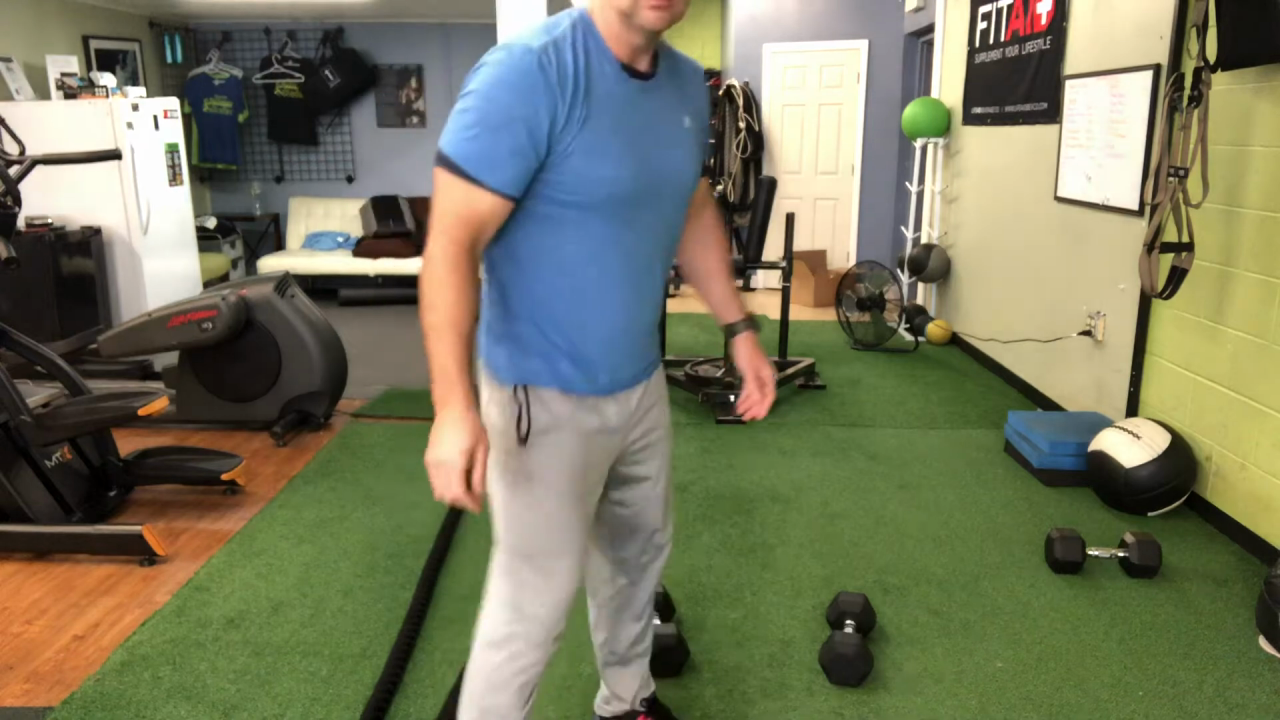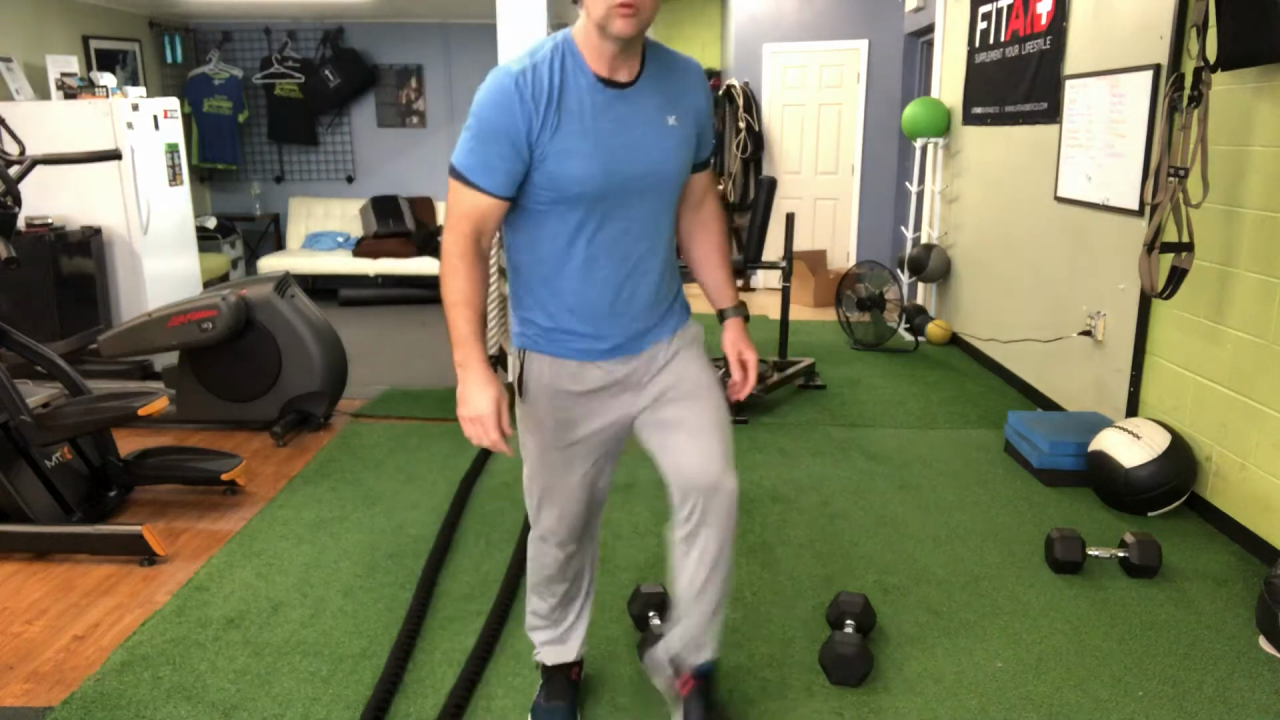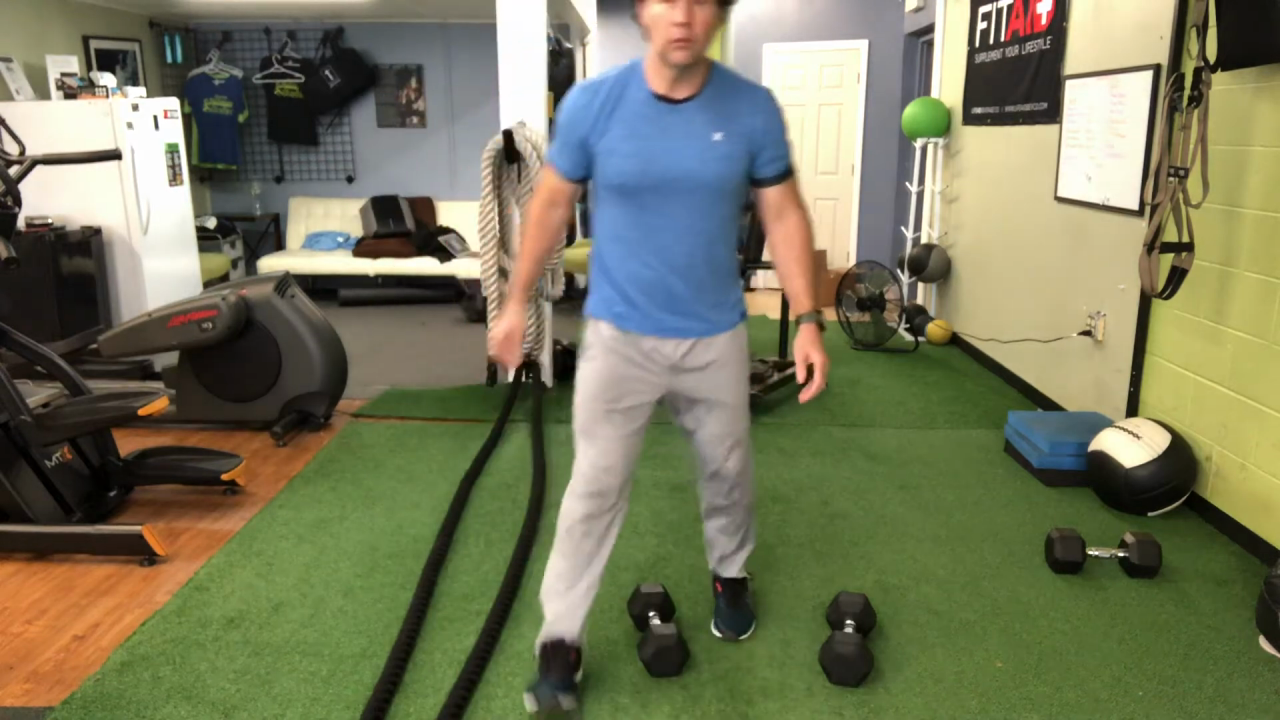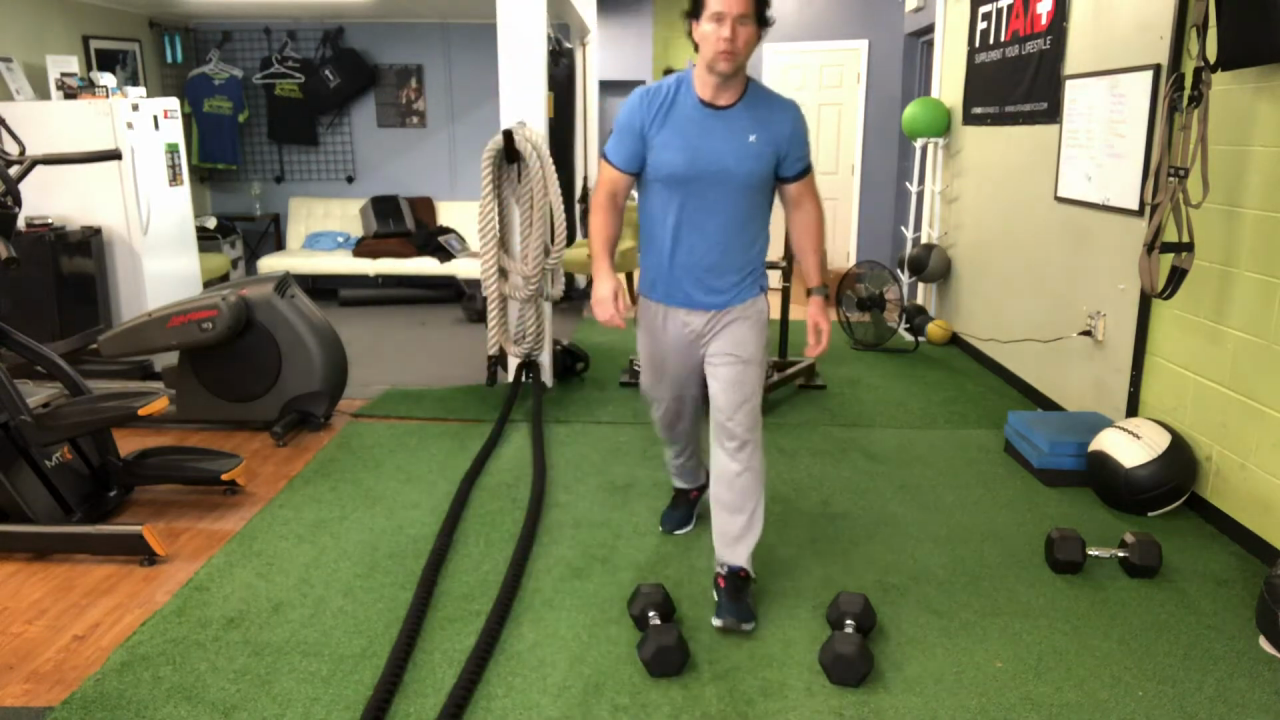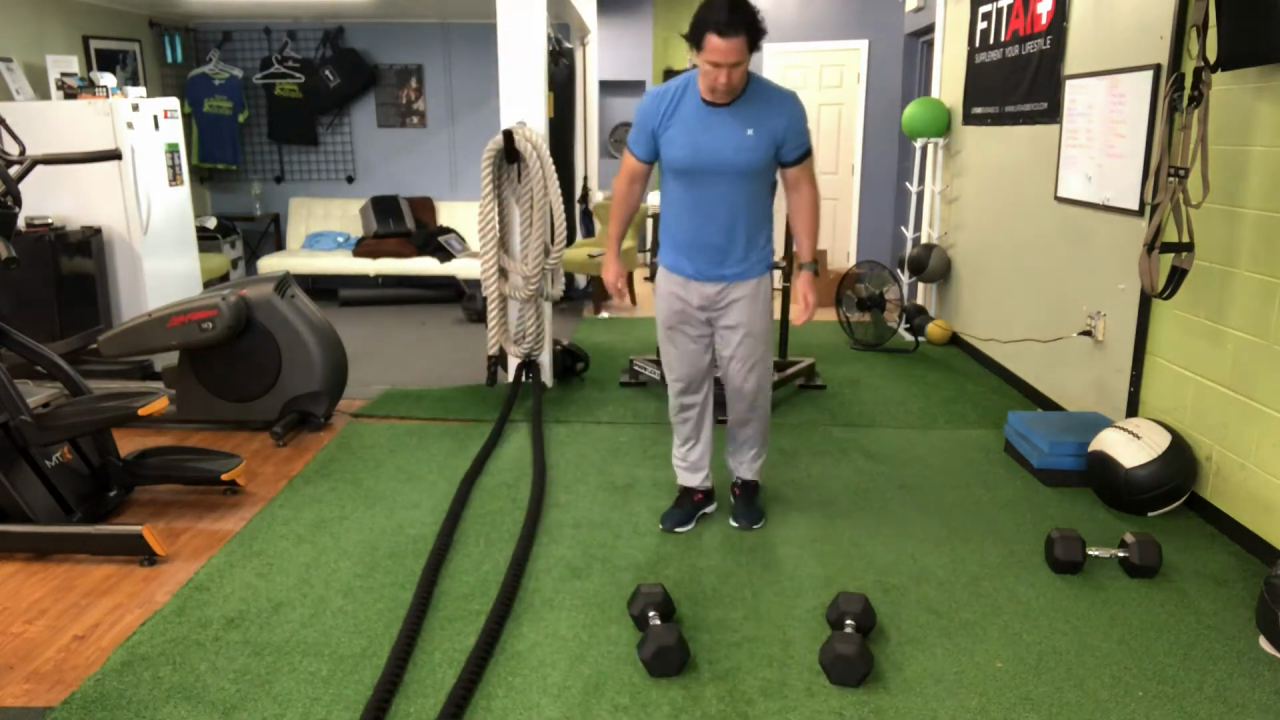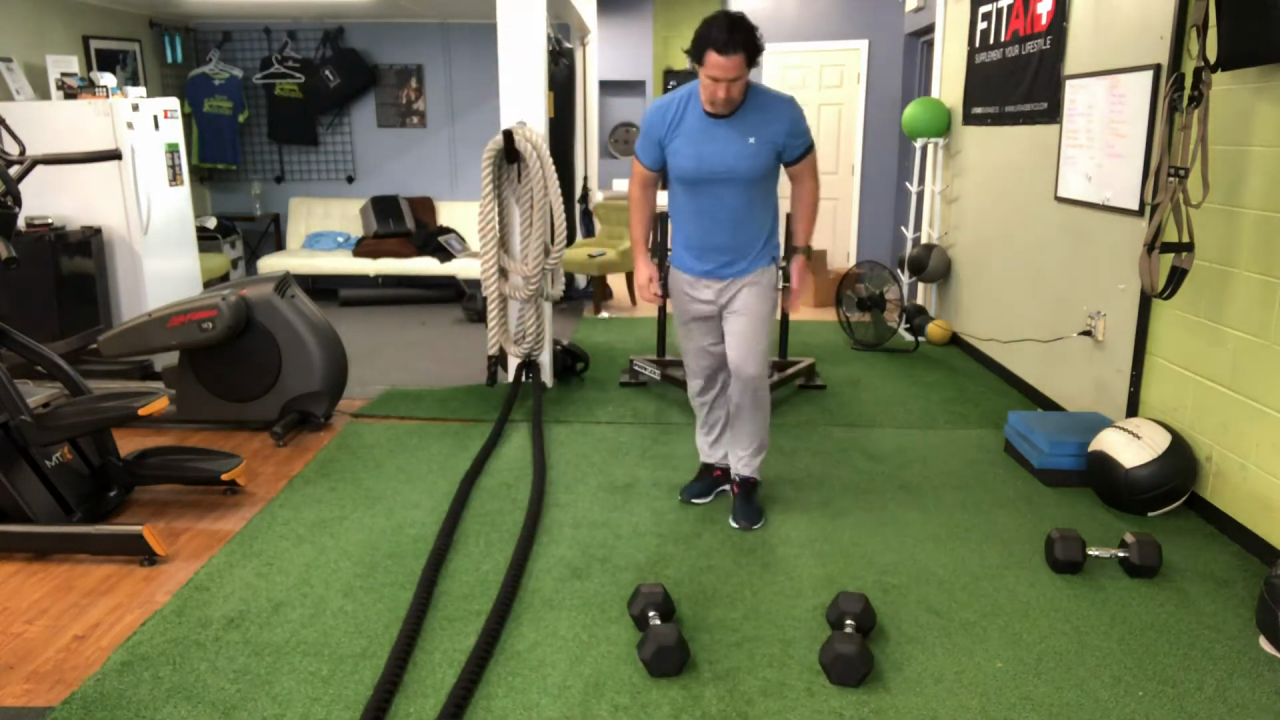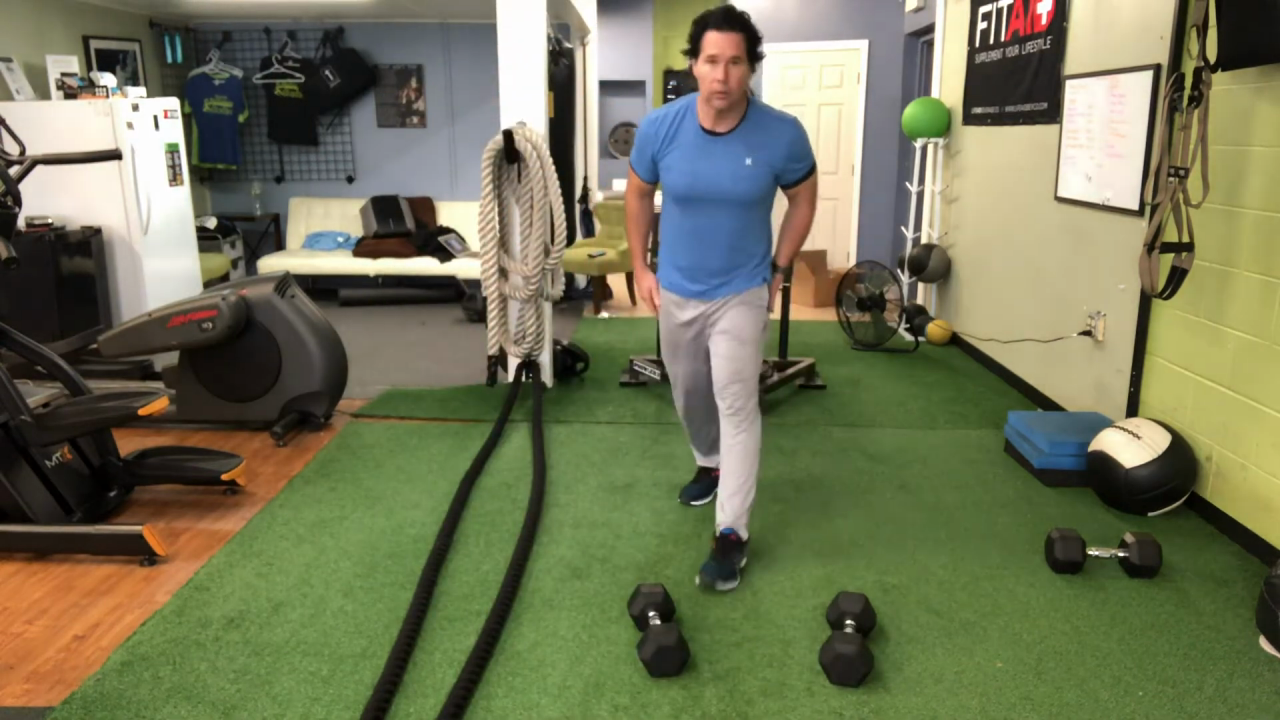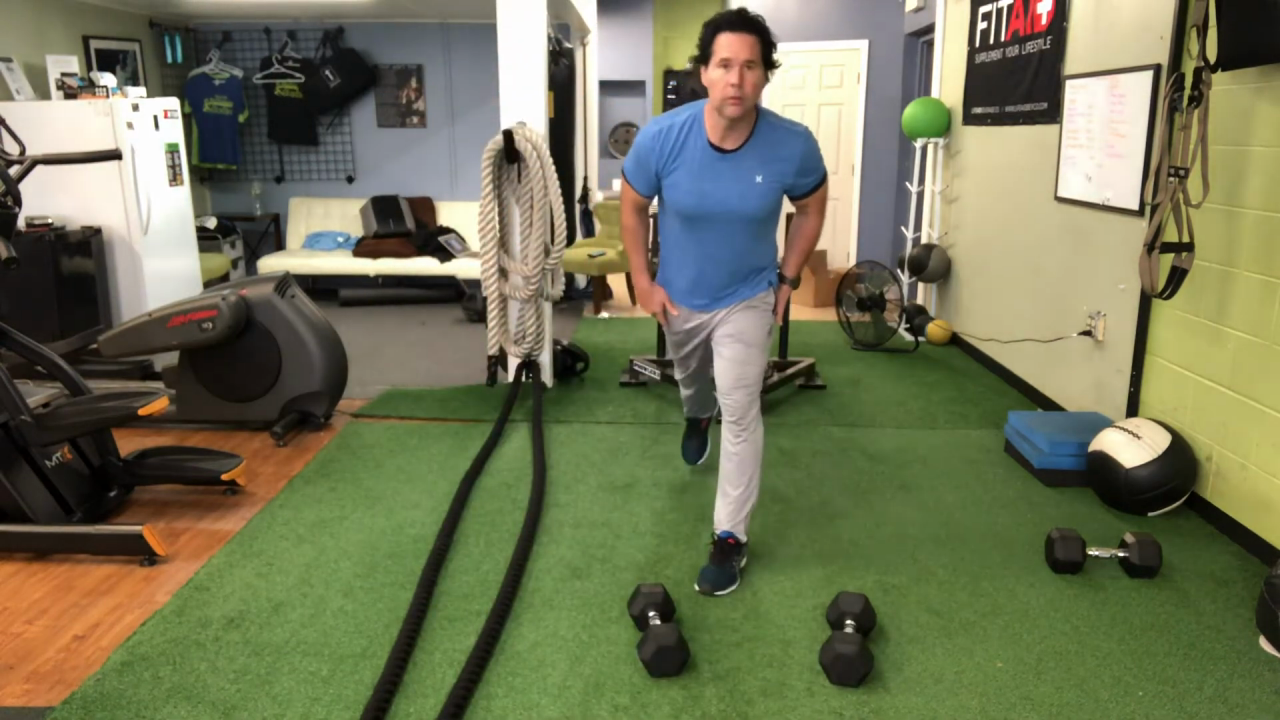
dt=0.5s
person 1, frame 1
left shoulder: (687, 87)
right shoulder: (528, 76)
right elbow: (452, 244)
left wrist: (741, 331)
right wrist: (455, 410)
left hip: (639, 383)
right hip: (544, 392)
left knee: (640, 549)
right knee: (537, 592)
person 1, frame 2
left shoulder: (687, 86)
right shoulder: (518, 93)
right elbow: (465, 237)
left wrist: (731, 315)
right wrist: (473, 370)
left hip: (667, 344)
right hip: (561, 364)
left knee: (710, 486)
right knee: (561, 527)
left ankle: (687, 662)
right ankle: (558, 661)
person 1, frame 3
left shoulder: (753, 110)
right shoulder: (592, 103)
left elbow: (783, 214)
right elbow: (549, 204)
left wrist: (806, 319)
right wrist: (516, 301)
left hip: (716, 337)
right hip: (618, 334)
left knee: (727, 469)
right knee: (595, 483)
left ankle: (730, 573)
right ankle: (560, 640)
person 1, frame 4
left shoulder: (781, 118)
right shoulder: (646, 108)
left elbow: (801, 204)
right elbow: (609, 194)
left wrist: (815, 292)
right wrist: (603, 269)
left hip: (738, 308)
right hip: (662, 304)
left knee: (736, 432)
right knee: (673, 417)
left ankle: (734, 567)
right ankle: (689, 483)
person 1, frame 5
left shoulder: (782, 109)
right shoulder: (659, 104)
left elbow: (800, 188)
right elbow: (631, 180)
left wrist: (807, 268)
right wrist: (612, 252)
left hip: (747, 281)
right hip: (678, 279)
left knee: (747, 386)
right knee: (685, 386)
left ankle: (745, 479)
right ankle: (694, 487)
person 1, frame 6
left shoulder: (781, 114)
right shoulder: (664, 115)
left elbow: (804, 179)
right elbow: (643, 185)
left wrist: (801, 252)
right wrist: (641, 257)
left hip: (752, 273)
right hip: (689, 275)
left knee: (748, 374)
right knee: (703, 377)
left ankle: (746, 475)
right ankle: (714, 463)
person 1, frame 7
left shoulder: (782, 133)
right shoulder: (659, 127)
left elbow: (803, 199)
right elbow: (639, 196)
left wrist: (778, 269)
right wrist: (640, 266)
left hip: (742, 293)
right hip: (676, 291)
left knee: (736, 403)
right knee: (689, 393)
left ankle: (731, 533)
right ankle: (709, 465)
person 1, frame 8
left shoulder: (793, 146)
right shoulder: (660, 138)
left elbow: (811, 210)
right elbow: (632, 209)
left wrist: (787, 279)
right wrist: (643, 281)
left hip: (748, 298)
right hip: (679, 297)
left knee: (739, 411)
right knee: (690, 379)
left ankle: (730, 537)
right ankle: (698, 415)
